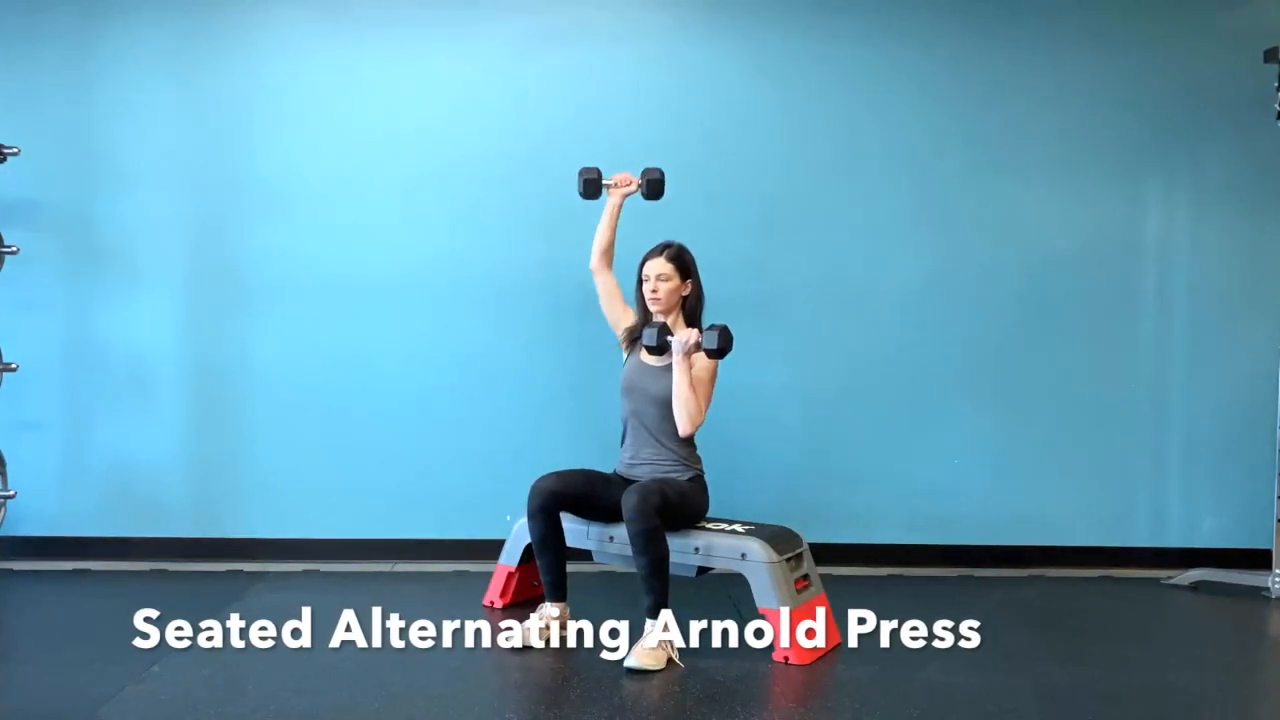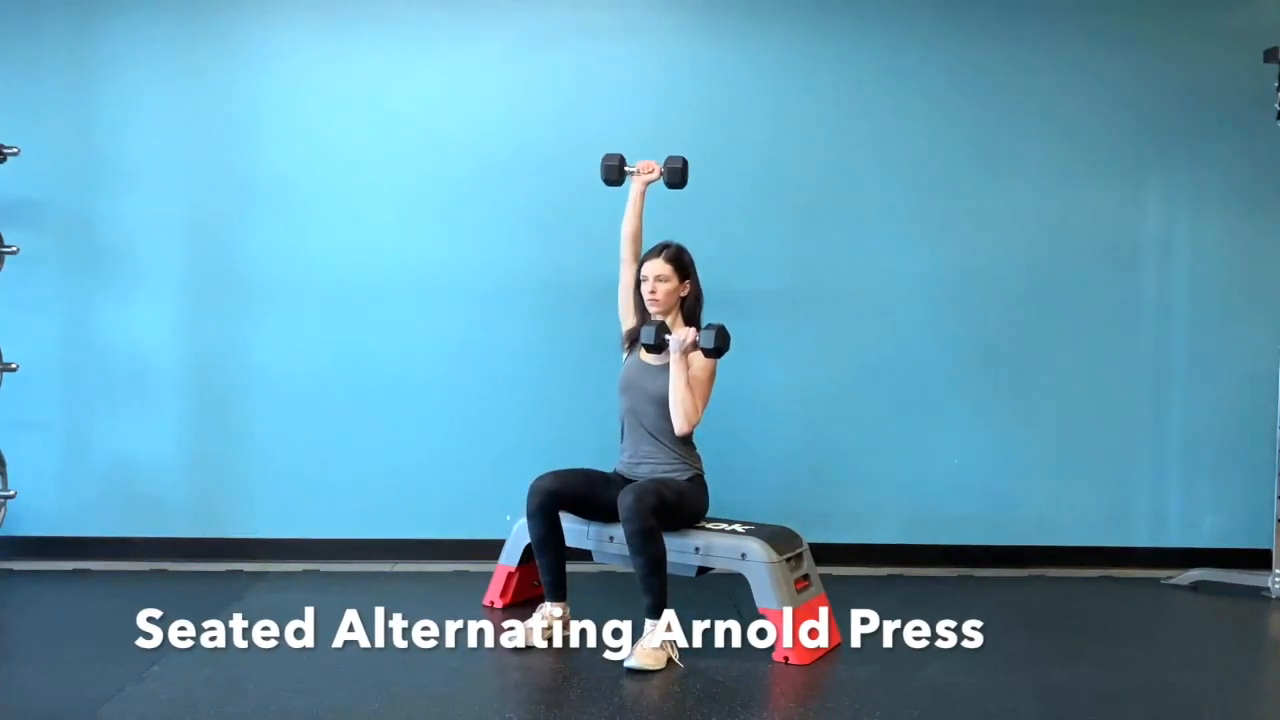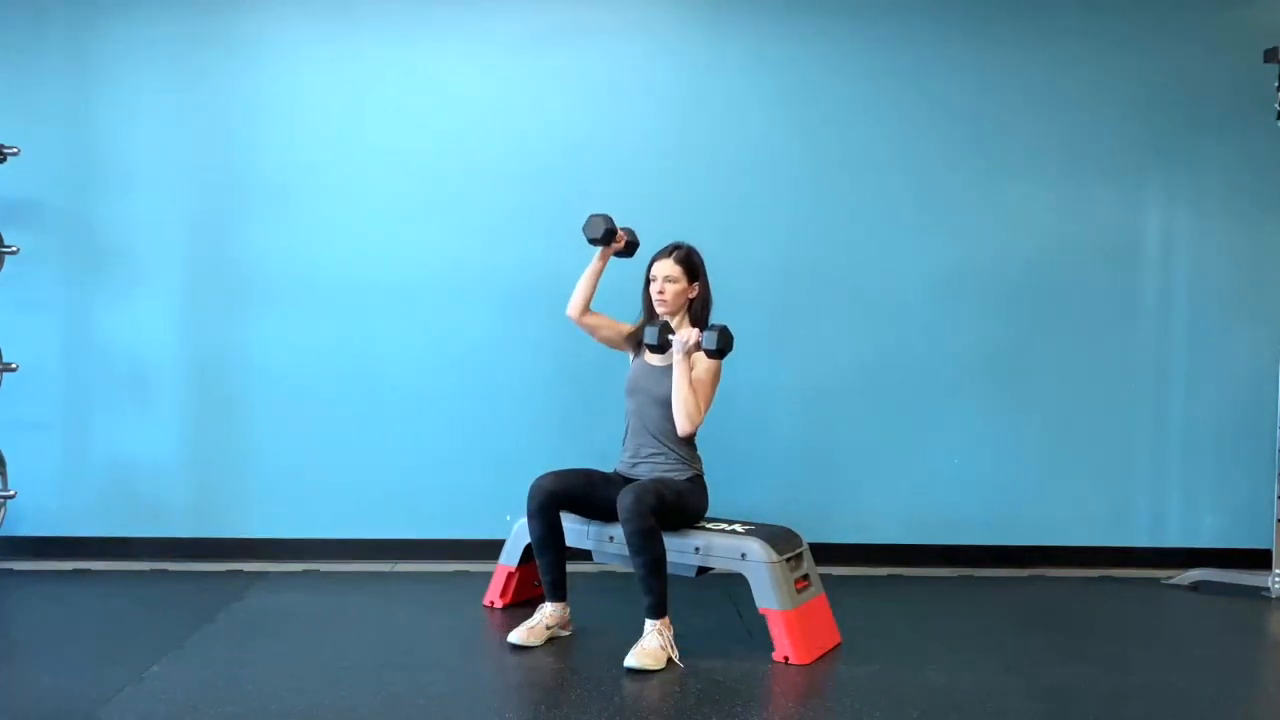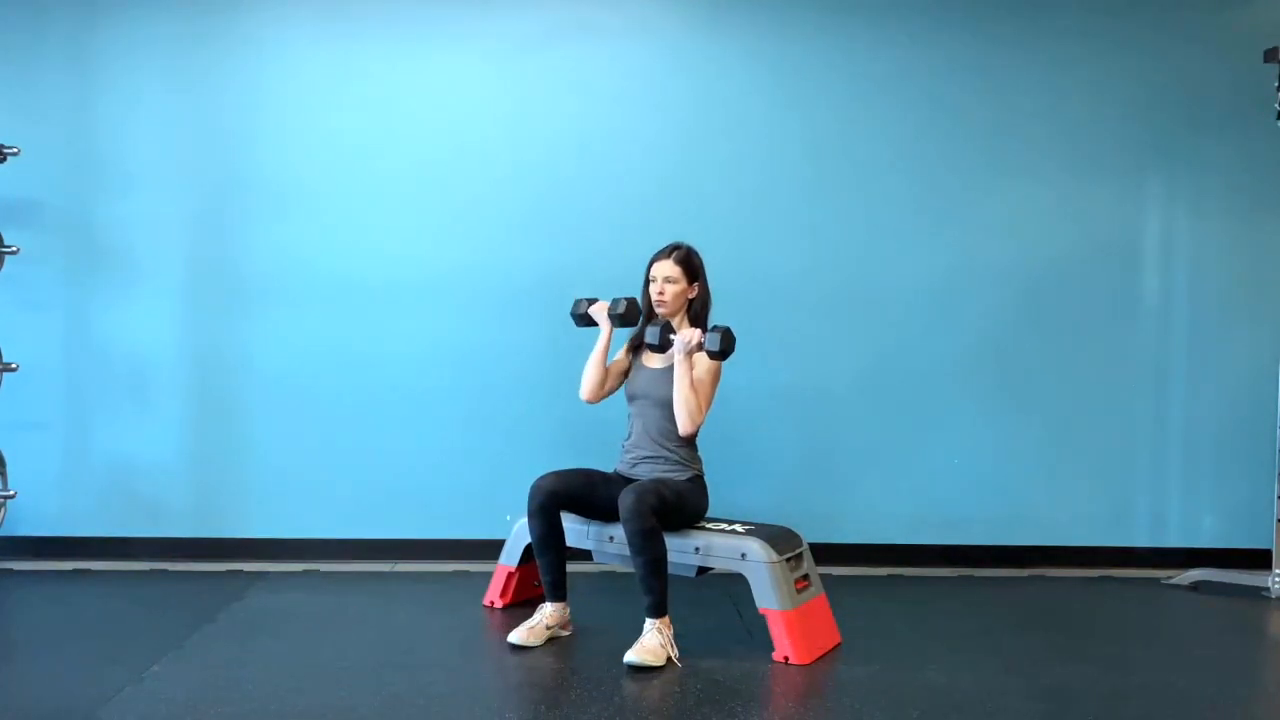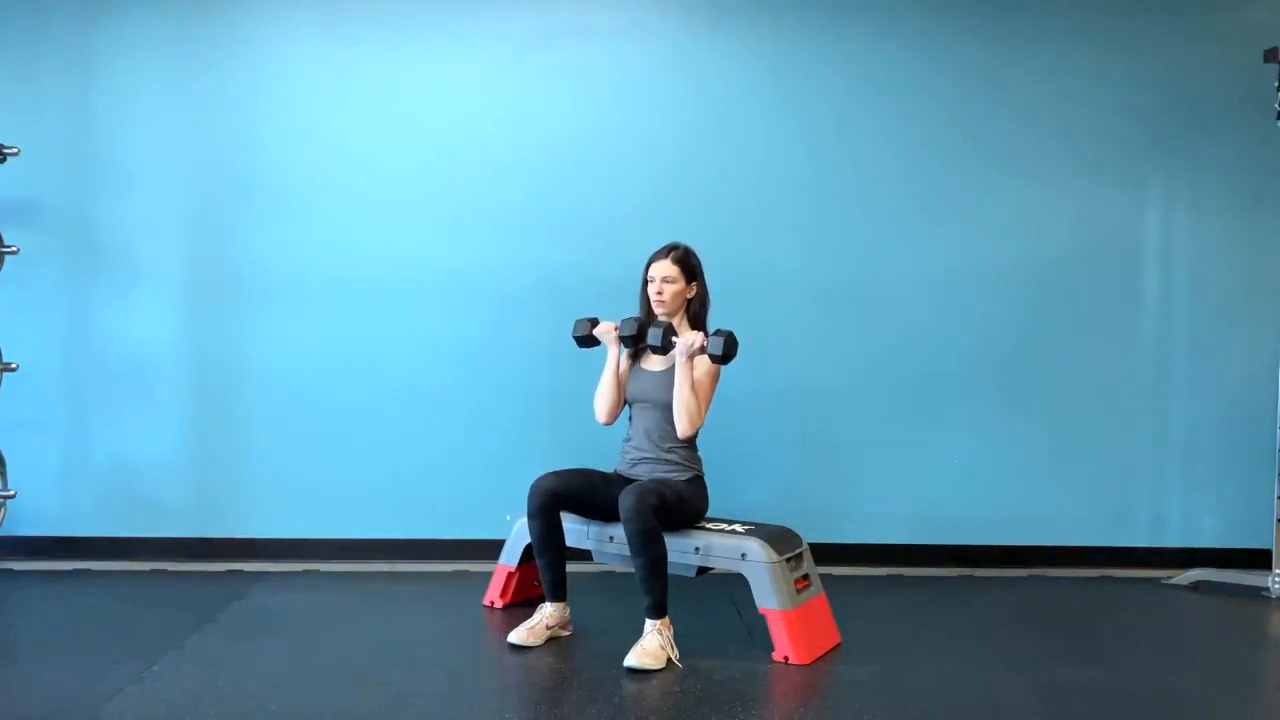
dt=0.5s
person 1, frame 1
left shoulder: (699, 352)
right shoulder: (632, 336)
left elbow: (687, 425)
right elbow: (600, 265)
left wrist: (681, 359)
right wrist: (614, 202)
left hip: (680, 486)
right hip: (626, 479)
left knee: (640, 501)
right knee: (545, 489)
left ankle: (657, 629)
right ankle: (555, 608)
person 1, frame 2
left shoulder: (699, 351)
right shoulder: (635, 335)
left elbow: (683, 424)
right elbow: (628, 252)
left wrist: (678, 357)
right wrist: (638, 188)
left hip: (680, 487)
right hip: (626, 478)
left knee: (635, 502)
right knee: (544, 489)
left ankle: (657, 628)
right ankle: (555, 609)
person 1, frame 3
left shoulder: (704, 353)
right shoulder: (639, 340)
left elbow: (686, 426)
right elbow: (576, 315)
left wrist: (681, 357)
right wrist: (602, 256)
left hip: (680, 487)
right hip: (626, 478)
left knee: (635, 502)
right knee: (545, 489)
left ankle: (658, 628)
right ankle: (555, 611)
person 1, frame 4
left shoulder: (703, 351)
right shoulder: (638, 345)
left elbow: (687, 425)
right elbow: (590, 393)
left wrist: (682, 358)
right wrist: (605, 331)
left hip: (679, 486)
right hip: (626, 478)
left knee: (636, 501)
right knee: (545, 489)
left ankle: (658, 627)
right ankle: (555, 610)
person 1, frame 5
left shoulder: (702, 354)
right shoulder: (638, 347)
left elbow: (686, 428)
right elbow: (605, 415)
left wrist: (683, 359)
right wrist: (613, 351)
left hip: (679, 486)
right hip: (626, 477)
left knee: (636, 502)
right knee: (544, 489)
left ankle: (658, 627)
right ankle: (555, 610)
